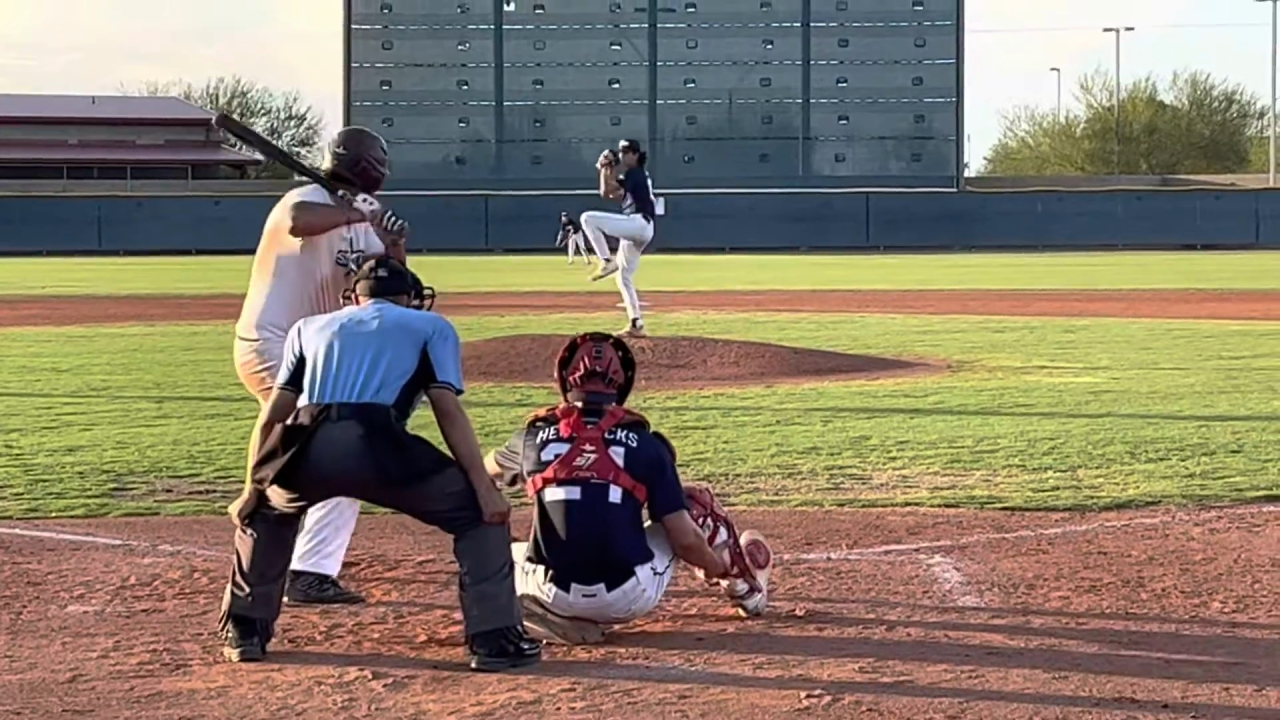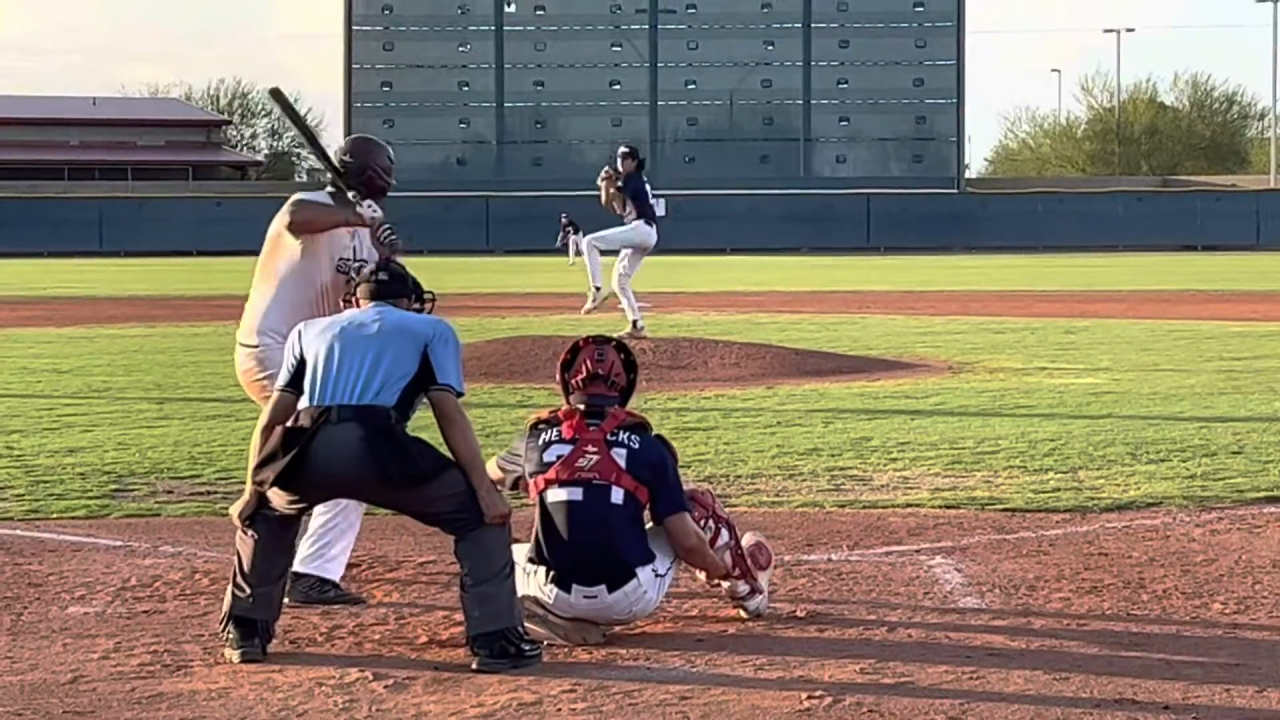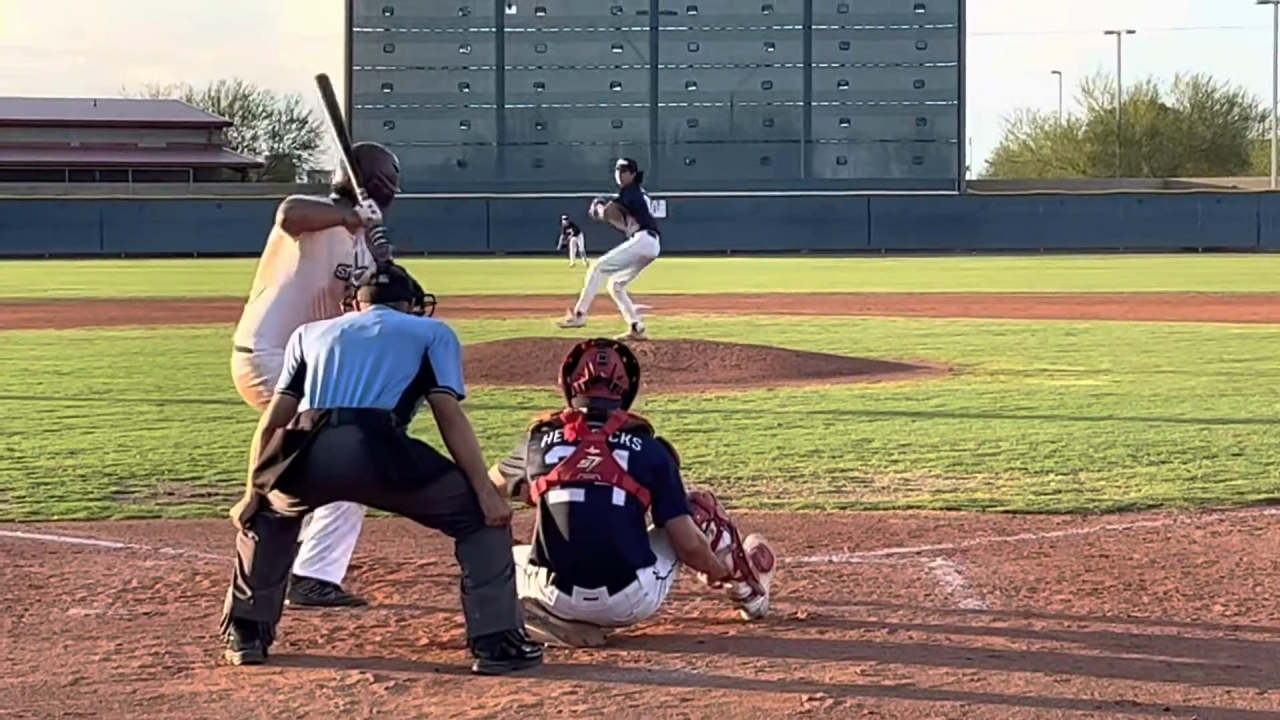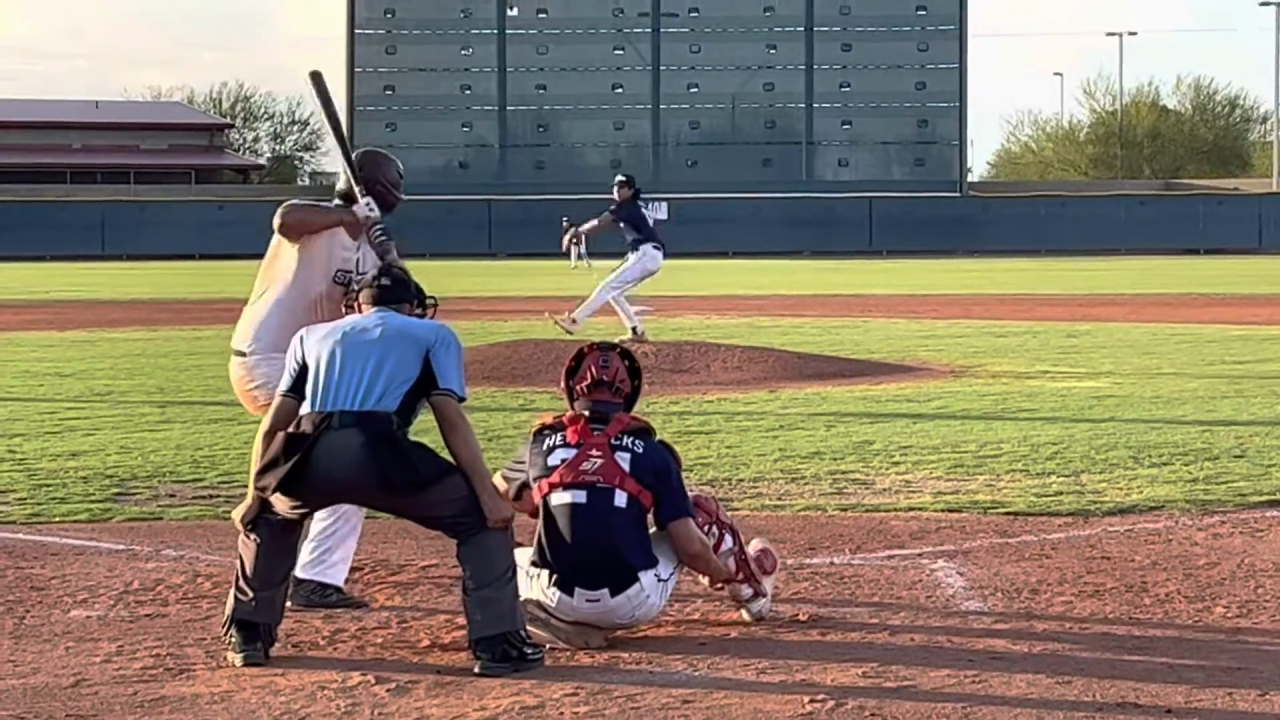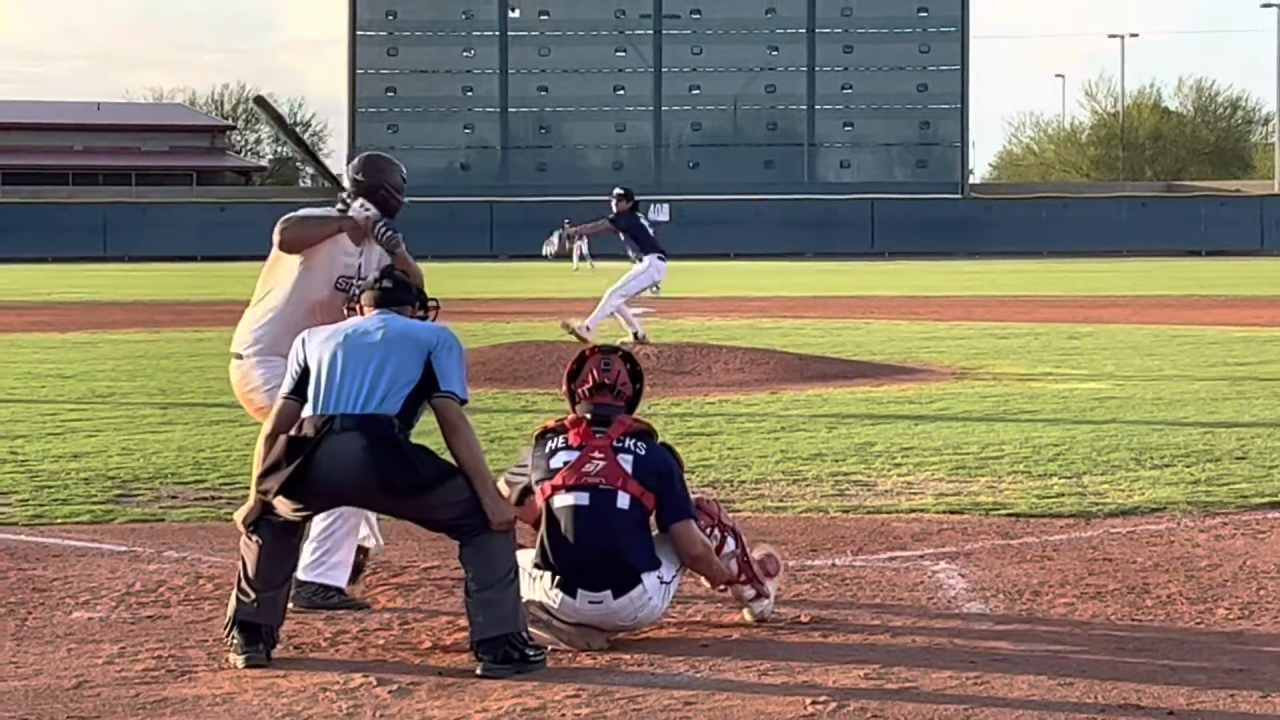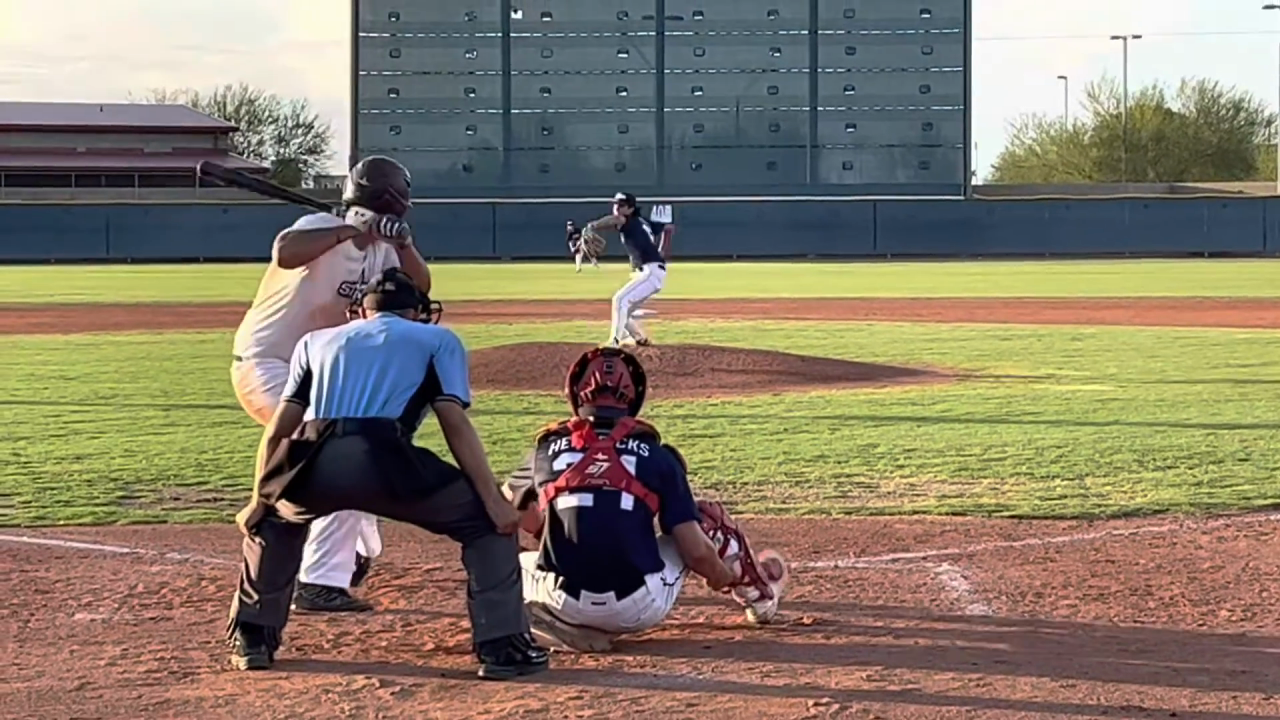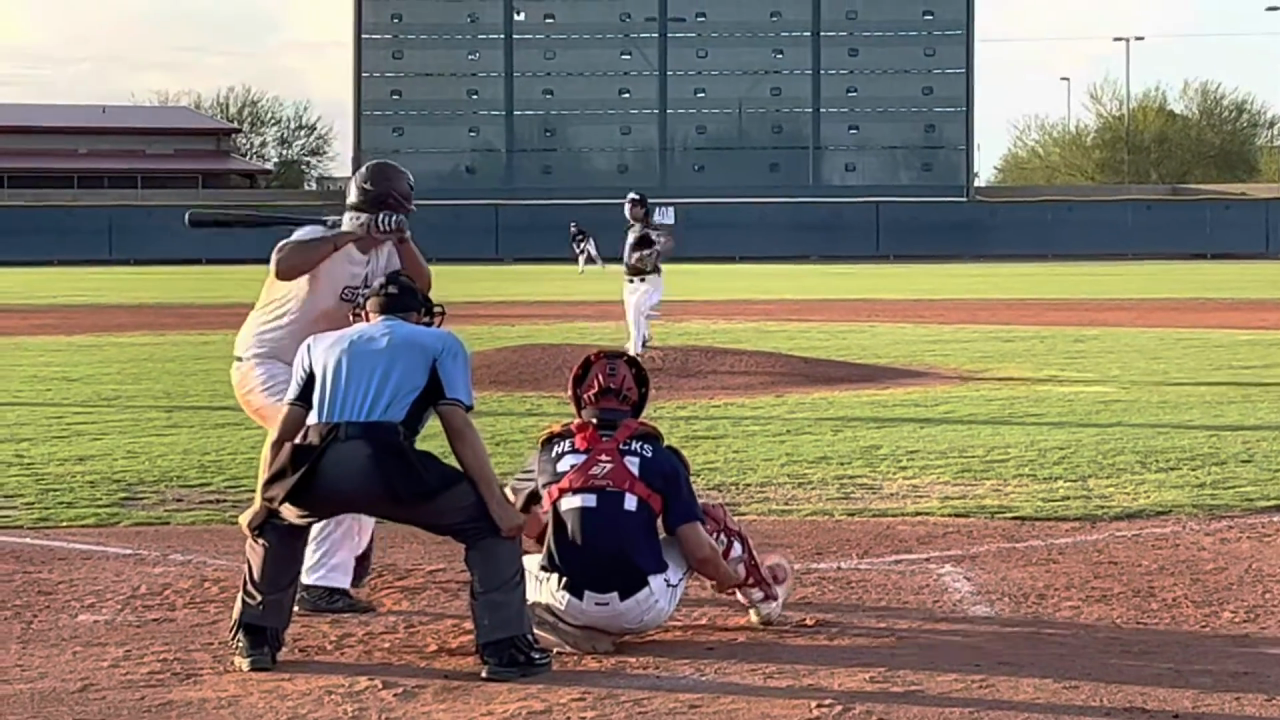
dt=0.1s
person 1, frame 1
left shoulder: (355, 222)
right shoulder: (307, 198)
right elbow: (299, 224)
left wrist: (394, 239)
right wrist: (355, 212)
right hip: (276, 348)
right ankle: (311, 575)
person 1, frame 2
left shoulder: (358, 233)
right shoulder: (315, 210)
right elbow: (294, 217)
left wrist: (386, 258)
right wrist: (354, 215)
right hip: (275, 354)
left ankle: (292, 556)
right ankle: (312, 576)
person 1, frame 3
left shoulder: (357, 236)
right shoulder: (315, 212)
right elbow: (288, 216)
left wrist: (383, 266)
right wrist: (351, 215)
right hip: (270, 358)
left ankle: (292, 553)
right ankle: (313, 578)
person 1, frame 4
left shoulder: (370, 240)
right shoulder: (318, 224)
right elbow: (284, 221)
left wrist: (387, 256)
right wrist: (350, 214)
right hip: (266, 362)
left ankle: (334, 547)
right ankle: (315, 581)
person 1, frame 5
left shoulder: (373, 246)
right shoulder: (319, 230)
left elbow: (412, 289)
right elbow: (286, 237)
left wrist: (397, 250)
right wrist: (348, 220)
right hip: (266, 365)
left ankle: (352, 544)
right ankle: (316, 583)
person 1, frame 6
left shoulder: (382, 247)
right shoulder: (320, 229)
left elbow: (419, 286)
right elbow: (283, 255)
left wrist: (404, 242)
right wrist: (346, 229)
right hip: (265, 366)
left ankle: (353, 551)
right ankle: (319, 585)
person 1, frame 7
left shoulder: (383, 250)
right shoulder: (321, 236)
left elbow: (420, 286)
right elbow: (281, 266)
left wrist: (404, 240)
right wrist: (343, 235)
right hip: (265, 367)
left ankle: (348, 552)
right ankle: (321, 586)
person 2, frame 1
left shoulder: (309, 326)
right shoulder: (431, 325)
left elbow: (272, 417)
right elbow: (448, 410)
left wrist: (251, 489)
right wrist: (484, 488)
left hip: (307, 450)
right hip: (377, 447)
left knee: (265, 510)
right knee: (478, 510)
left ankle: (244, 632)
right ankle: (495, 639)
person 2, frame 2
left shoulder: (310, 329)
right shoulder: (431, 328)
left elbow: (272, 420)
right elbow: (449, 413)
left wrist: (252, 491)
right wrist: (485, 490)
left hip: (308, 453)
right hip: (377, 449)
left knee: (266, 511)
right knee: (477, 512)
left ankle: (246, 632)
right ankle: (495, 640)
person 2, frame 3
left shoulder: (310, 332)
right shoulder: (431, 331)
left elbow: (273, 423)
right elbow: (449, 415)
left wrist: (253, 493)
right wrist: (486, 493)
left hip: (307, 456)
right hip: (377, 452)
left knee: (266, 513)
right knee: (479, 513)
left ankle: (246, 634)
right ankle: (496, 641)
person 2, frame 4
left shoulder: (311, 335)
right shoulder: (433, 333)
left elbow: (274, 425)
right elbow: (450, 417)
left wrist: (255, 496)
right wrist: (488, 495)
left hip: (309, 460)
right hip: (378, 455)
left knee: (268, 516)
right knee: (480, 515)
left ankle: (248, 635)
right ankle: (497, 643)
person 2, frame 5
left shoulder: (313, 337)
right shoulder: (434, 336)
left elbow: (276, 429)
right elbow: (452, 420)
left wrist: (257, 498)
right wrist: (491, 498)
left hip: (310, 463)
right hip: (381, 458)
left knee: (270, 517)
right knee: (483, 517)
left ankle: (250, 637)
right ankle: (499, 645)
person 2, frame 6
left shoulder: (315, 340)
right shoulder: (437, 338)
left elbow: (278, 431)
right elbow: (455, 424)
left wrist: (259, 500)
right wrist: (494, 501)
left hip: (313, 466)
right hip: (382, 461)
left knee: (272, 519)
right knee: (485, 518)
left ankle: (252, 639)
right ankle: (501, 647)
person 2, frame 7
left shoulder: (318, 343)
right shoulder: (440, 342)
left elbow: (282, 435)
right elbow: (458, 428)
left wrist: (262, 503)
right wrist: (498, 505)
left hip: (316, 470)
right hip: (386, 466)
left knee: (275, 521)
right knee: (489, 520)
left ankle: (255, 640)
right ankle: (505, 648)
person 3, frame 1
left shoulder: (536, 435)
right shoulder: (644, 443)
left elbow: (489, 468)
right elbow: (686, 541)
right wrist: (718, 566)
left hip: (556, 596)
right hip: (628, 598)
right knee: (696, 503)
left ankle: (559, 617)
right ankle: (747, 588)
person 3, frame 2
left shoulder: (539, 437)
right shoulder: (646, 446)
left elbow: (492, 475)
right elbow: (687, 543)
right wrist: (718, 568)
left hip: (555, 597)
right hip: (629, 599)
right knee: (698, 504)
left ankle: (560, 617)
right ankle: (747, 588)
person 3, frame 3
left shoulder: (541, 440)
right shoulder: (648, 448)
left elbow: (494, 482)
right elbow: (689, 546)
right wrist: (719, 570)
left hip: (557, 599)
right hip: (630, 601)
right knee: (700, 507)
left ankle: (561, 620)
right ankle: (749, 590)
person 3, frame 4
left shoulder: (543, 442)
right shoulder: (650, 451)
left elbow: (500, 491)
right elbow: (691, 548)
right wrist: (721, 572)
left hip: (557, 601)
right hip: (632, 605)
right knee: (703, 510)
left ankle: (564, 622)
right ankle: (751, 590)
person 3, frame 5
left shoulder: (546, 446)
right shoulder: (652, 453)
left elbow: (503, 498)
right elbow: (693, 550)
right wrist: (723, 575)
left hip: (560, 602)
right hip: (635, 606)
right knee: (704, 513)
left ankle: (560, 621)
right ankle: (754, 591)
person 3, frame 6
left shoulder: (548, 448)
right shoulder: (655, 455)
left elbow: (508, 506)
right elbow: (696, 552)
right wrist: (725, 577)
left hip: (564, 603)
right hip: (638, 608)
right knee: (708, 516)
left ankle: (564, 623)
right ankle: (758, 593)
person 3, frame 7
left shoulder: (552, 450)
right shoulder: (658, 457)
right elbow: (700, 553)
right wrist: (729, 579)
left hip: (568, 604)
right hip: (642, 609)
right knee: (711, 518)
left ankle: (567, 625)
right ankle: (762, 594)
person 4, frame 1
left shoulder: (634, 172)
right shoulder: (637, 174)
left elbow: (605, 192)
right elbow: (614, 195)
left wrist: (605, 171)
right wrist: (606, 170)
left hip: (636, 224)
right hip: (643, 231)
left knee: (587, 218)
right knee: (624, 279)
left ankle: (607, 260)
right ankle: (637, 325)
person 4, frame 2
left shoulder: (633, 178)
right shoulder: (637, 182)
left elbow: (607, 201)
right elbow: (620, 209)
left wrist: (606, 188)
right wrist: (607, 184)
left hip: (639, 229)
right hip: (648, 235)
left knee: (588, 242)
right knee: (620, 281)
left ankle: (597, 291)
right ankle: (637, 326)
person 4, frame 3
left shoulder: (629, 190)
right shoulder: (635, 194)
left elbow: (606, 213)
right elbow: (624, 225)
left wrist: (599, 208)
right wrist: (604, 208)
left hip: (642, 241)
right hip: (649, 246)
left knee: (597, 270)
right knee: (615, 286)
left ankle: (579, 315)
right ankle: (637, 329)
person 4, frame 4
left shoulder: (626, 206)
right shoulder: (634, 208)
left elbow: (599, 222)
left wrist: (576, 231)
left hip: (647, 255)
right hip: (648, 255)
left knee: (607, 287)
right knee: (613, 294)
left ankle: (574, 321)
right ankle: (637, 332)
person 4, frame 5
left shoulder: (625, 217)
right shoulder: (637, 219)
left elbow: (597, 227)
left wrist: (571, 231)
left hip: (651, 264)
right hip: (652, 265)
left knee: (614, 294)
right knee: (616, 301)
left ankle: (587, 330)
right ankle: (638, 335)
person 4, frame 6
left shoulder: (635, 222)
right shoulder: (642, 222)
left elbow: (618, 219)
left wrist: (593, 225)
right wrist: (659, 254)
left hip: (652, 273)
right hip: (649, 273)
left knee: (621, 299)
right knee: (623, 314)
left ankle: (615, 343)
right ankle: (641, 338)
person 4, frame 7
left shoulder: (650, 229)
right shoulder: (632, 228)
left elbow: (668, 242)
left wrist: (654, 253)
left hip: (649, 282)
right hip: (631, 284)
left knee: (638, 308)
right knee: (635, 321)
left ankle: (635, 352)
right ankle: (643, 339)
